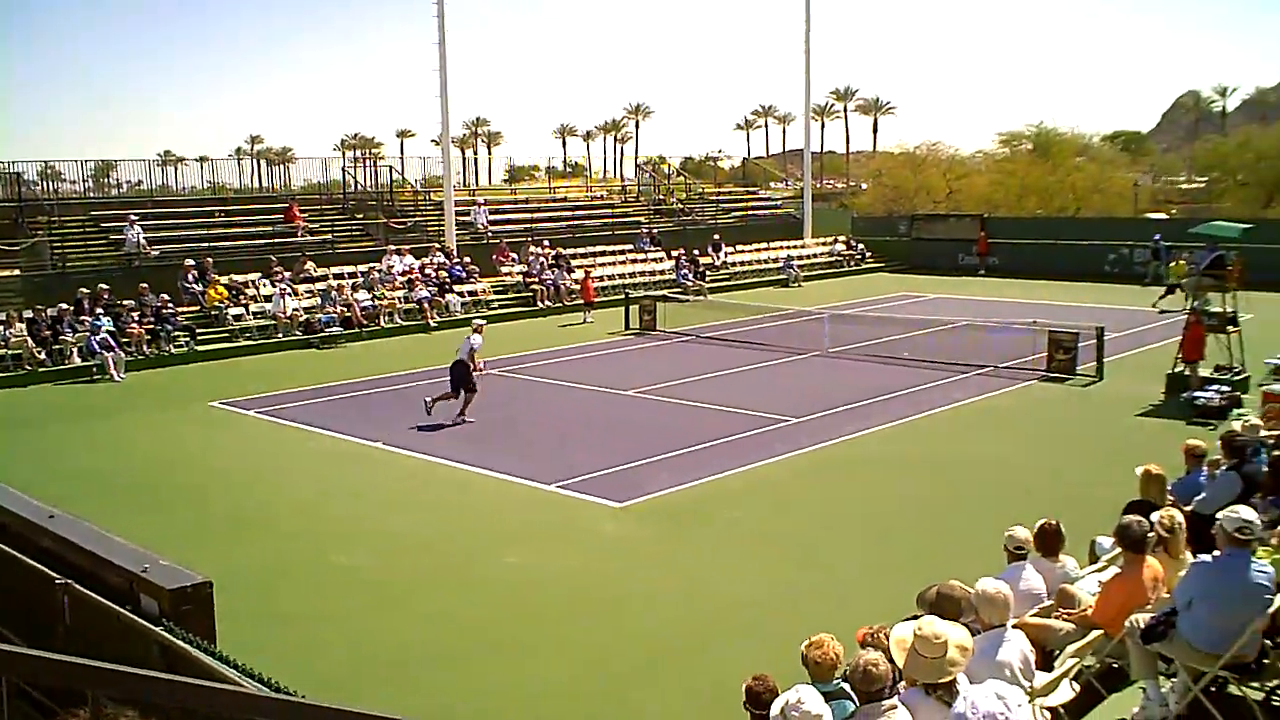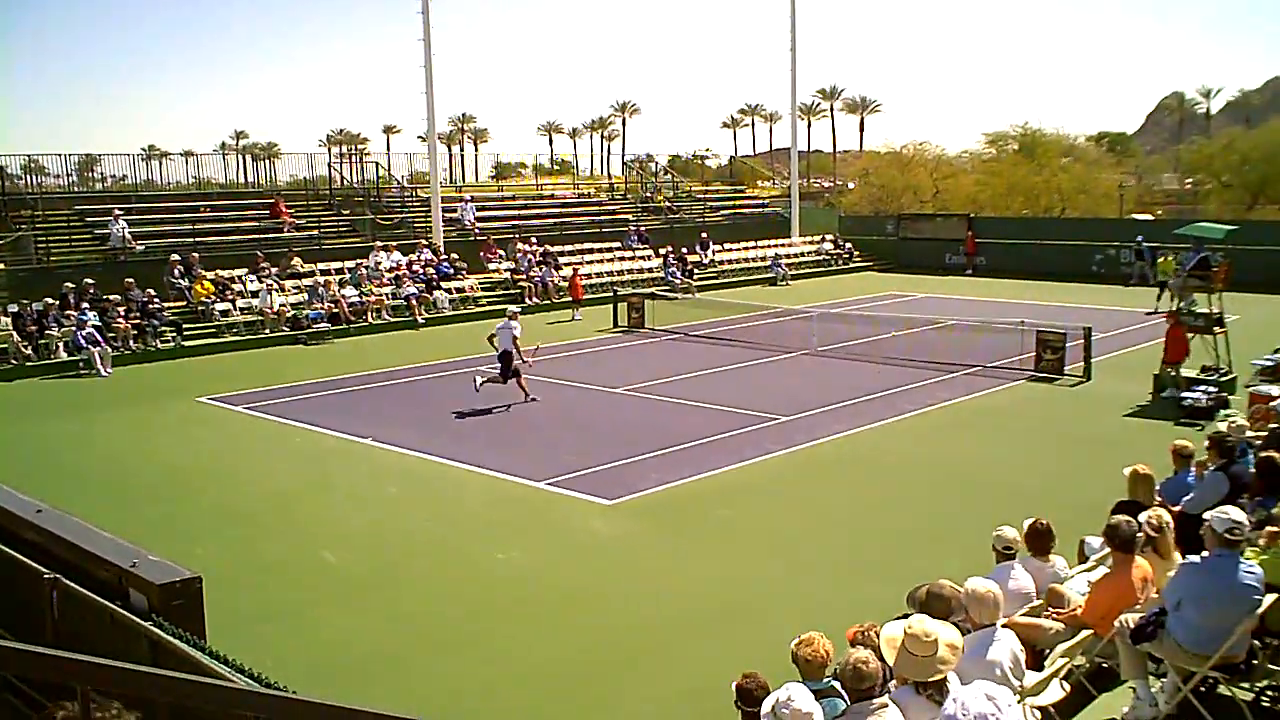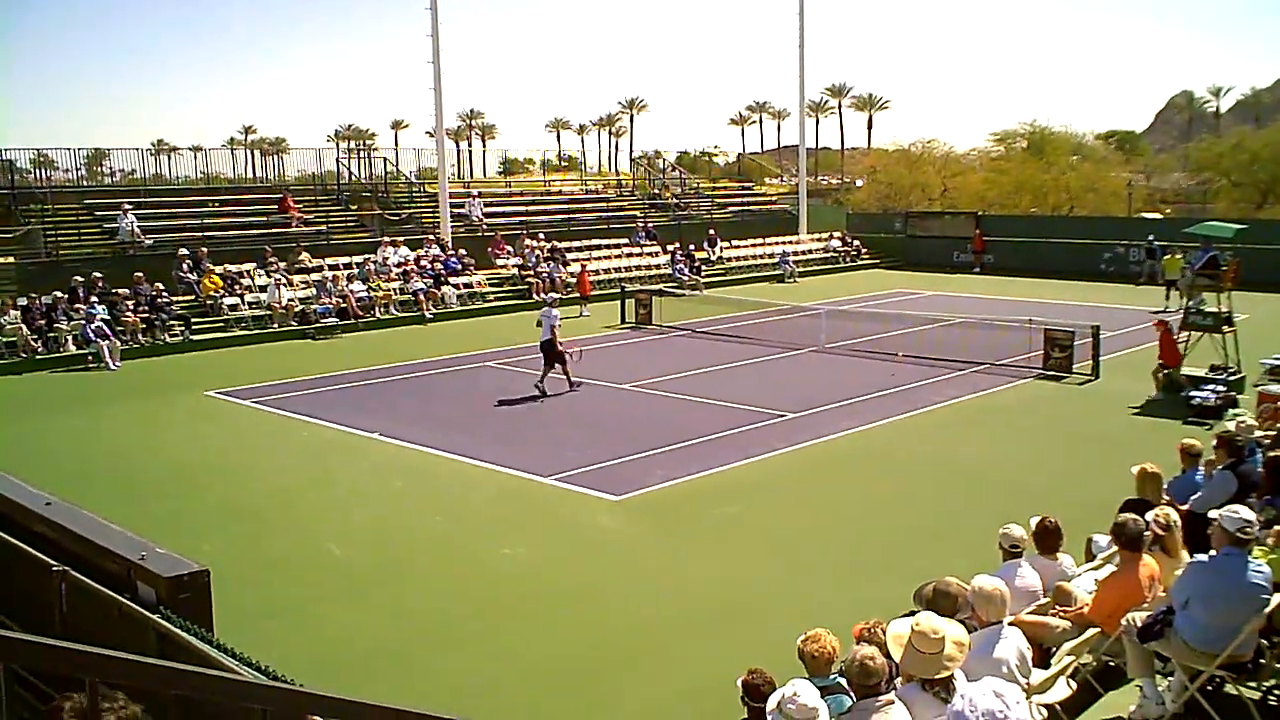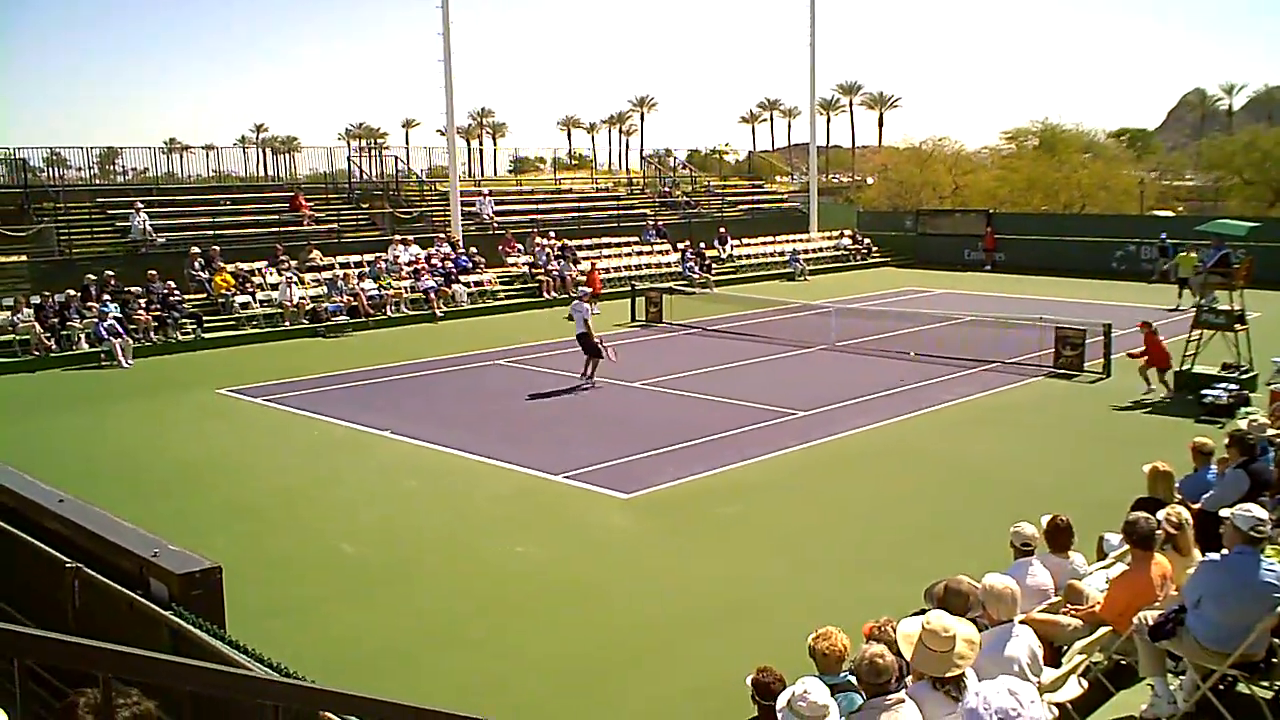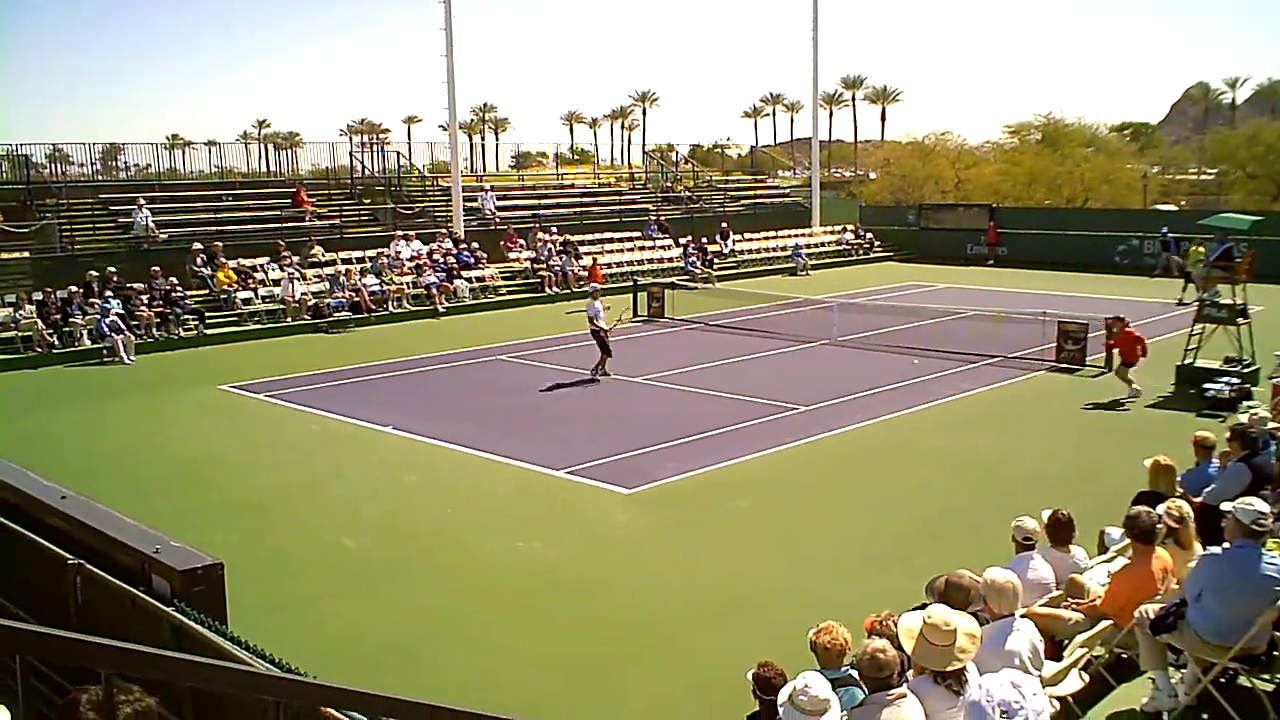
dt=0.3s
person 1, frame 1
left shoulder: (1206, 567)
right shoulder: (1267, 573)
left elbow: (1180, 603)
left hip: (1202, 651)
right hip: (1246, 653)
left knee: (1136, 624)
left ankle: (1156, 701)
right ankle: (1180, 695)
person 1, frame 2
left shoulder: (1193, 568)
right shoulder: (1256, 574)
left elbow: (1168, 603)
right elbow: (1237, 608)
left hip: (1189, 651)
right hip: (1234, 654)
left knee: (1124, 624)
left ankle: (1145, 701)
right ankle: (1169, 694)
person 1, frame 3
left shoulder: (1201, 567)
right shoulder: (1265, 573)
left elbow: (1175, 601)
right elbow: (1246, 611)
left hip: (1198, 650)
right hip: (1241, 653)
left knee: (1131, 623)
left ankle: (1152, 700)
right ankle: (1177, 693)
person 1, frame 4
left shoulder: (1213, 566)
left elbow: (1188, 600)
right elbow: (1259, 609)
left hip: (1209, 649)
right hip: (1254, 652)
left knee: (1143, 622)
left ankle: (1164, 698)
right ankle: (1188, 692)
person 1, frame 5
left shoulder: (1214, 559)
left elbow: (1188, 593)
left hip: (1210, 642)
right hip: (1255, 645)
left knee: (1144, 615)
left ankle: (1165, 692)
right ankle: (1189, 686)
